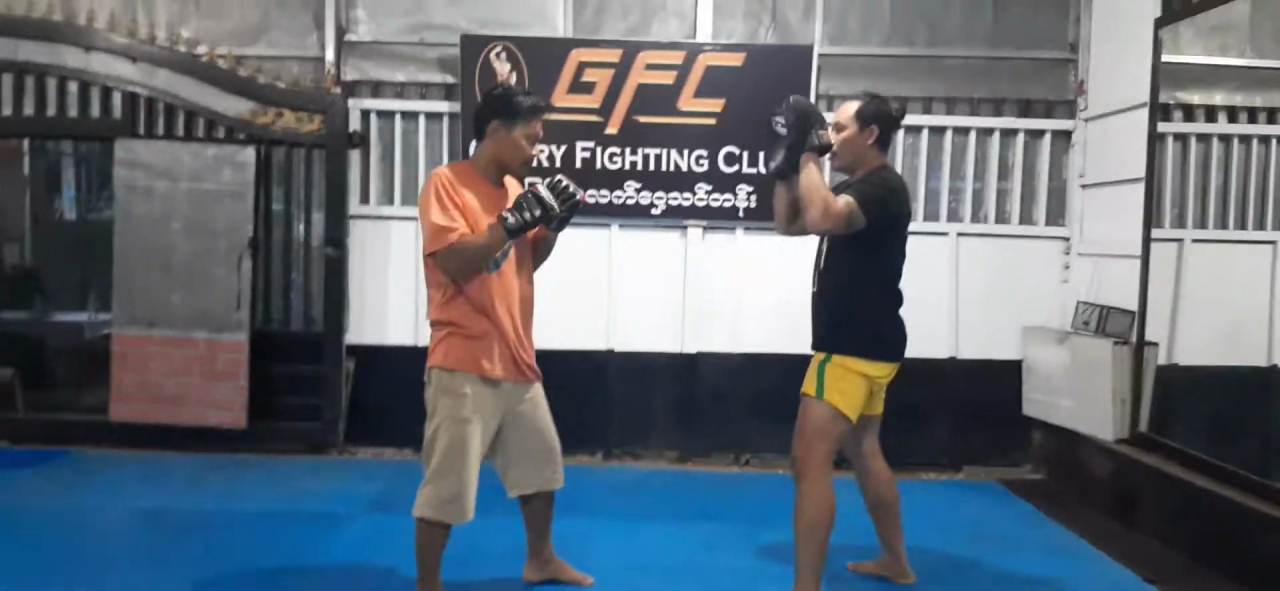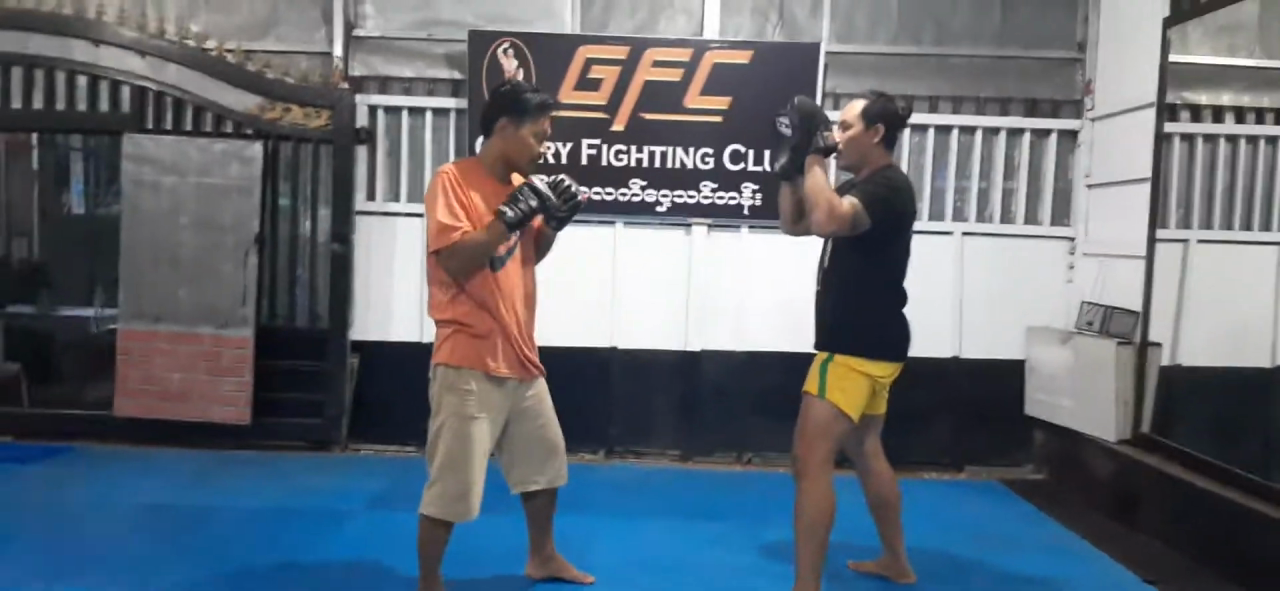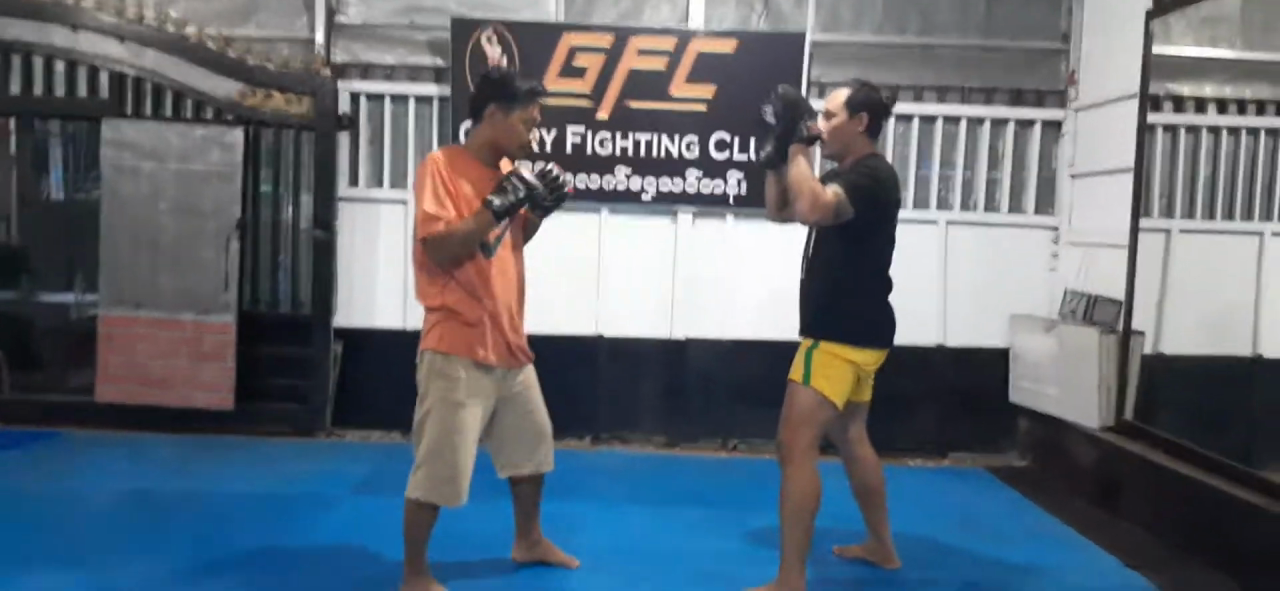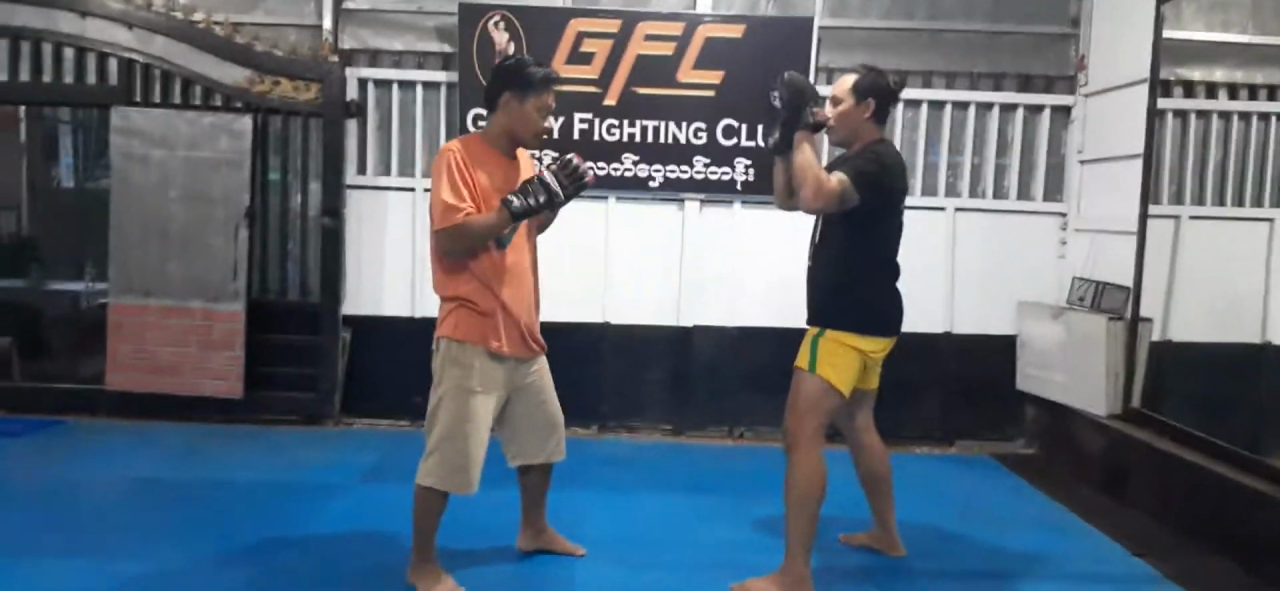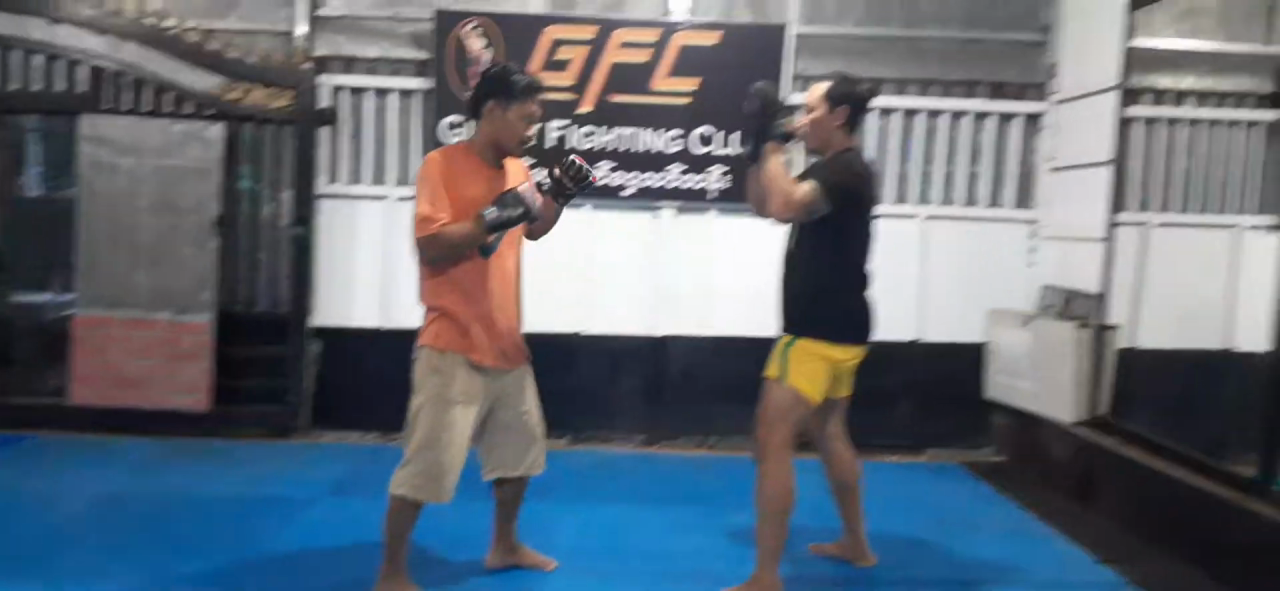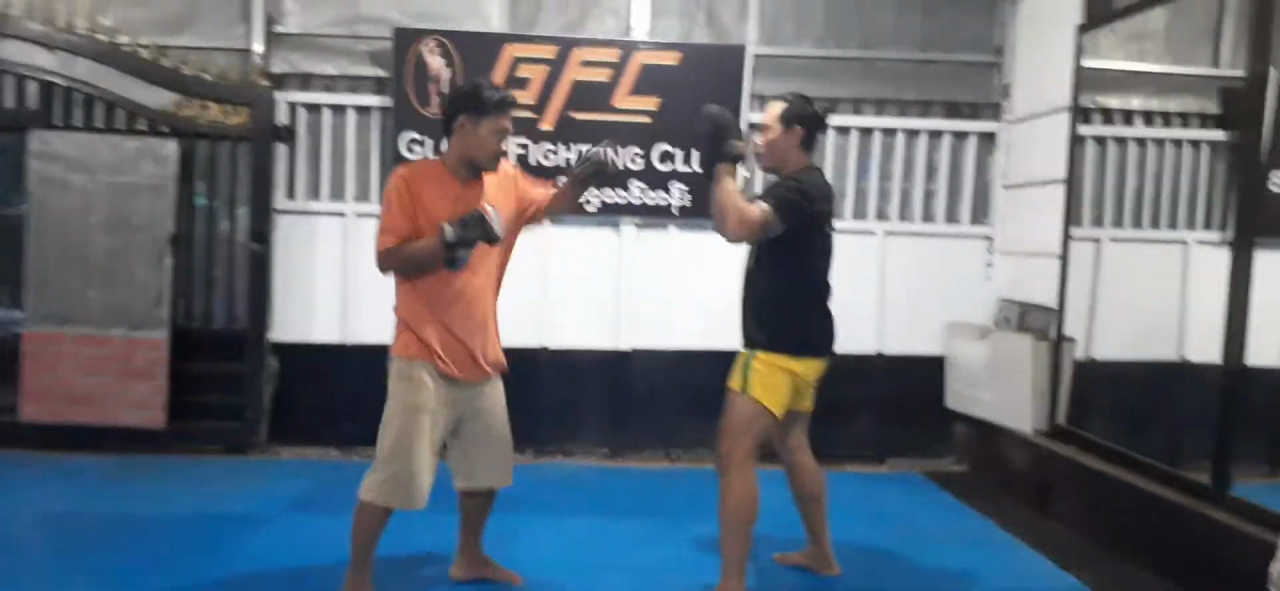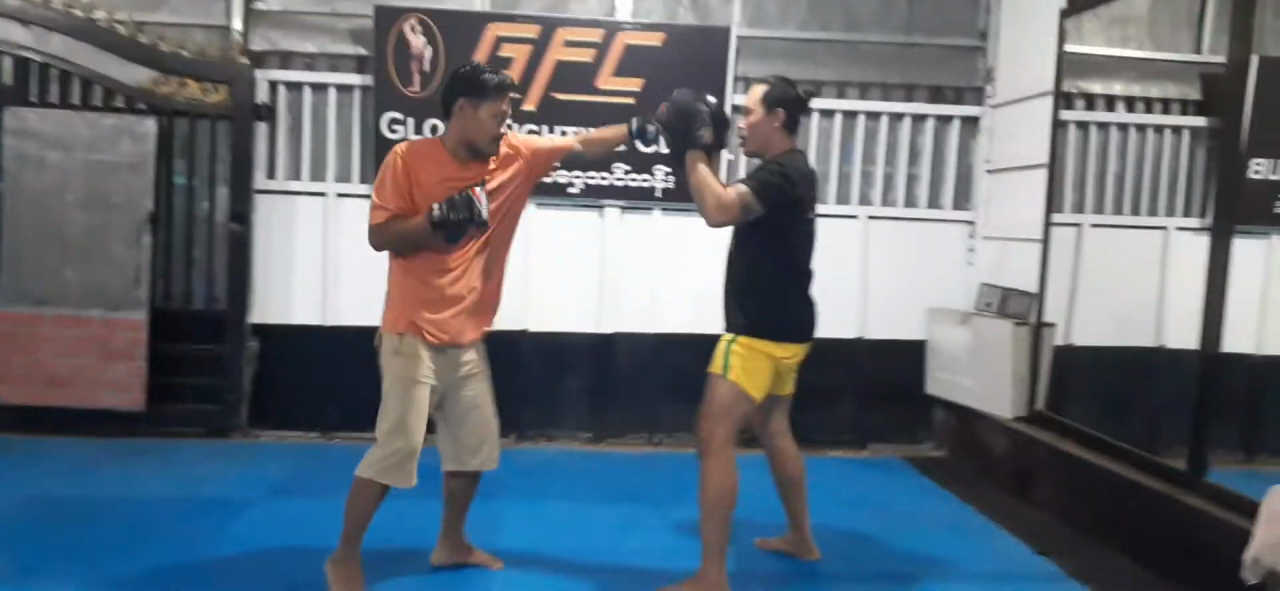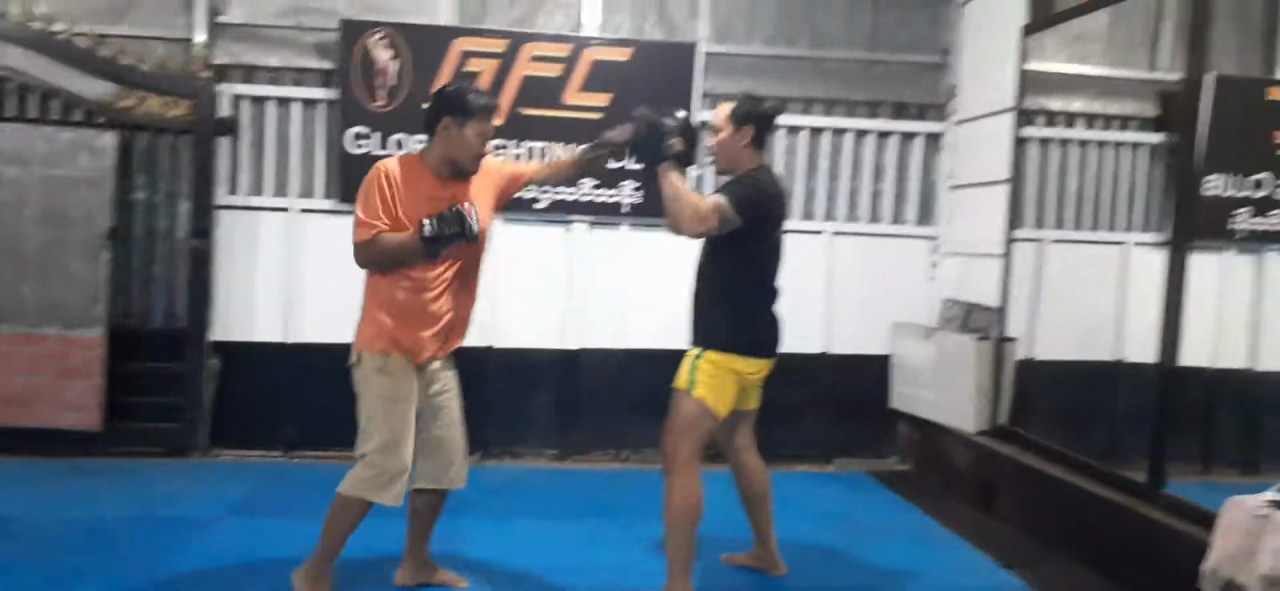
dt=0.1s
person 1, frame 1
left shoulder: (514, 187)
right shoulder: (446, 182)
right elbow: (454, 263)
left wrist: (553, 223)
right wrist: (513, 220)
left hip: (517, 361)
right hip: (464, 365)
left knee: (541, 464)
right knee: (447, 482)
person 1, frame 2
left shoulder: (518, 183)
right shoulder: (451, 180)
right elbow: (455, 261)
left wrist: (553, 220)
right wrist: (511, 214)
left hip: (520, 358)
right hip: (469, 363)
left knee: (544, 460)
right knee: (453, 480)
person 1, frame 3
left shoulder: (506, 170)
right shoulder: (440, 166)
right elbow: (436, 250)
left wrist: (539, 203)
right wrist: (499, 205)
left hip: (509, 343)
right hip: (456, 349)
left knee: (532, 444)
right knee: (440, 465)
left ankle: (529, 539)
person 1, frame 4
left shoulder: (523, 159)
right shoulder: (457, 156)
right elbow: (453, 242)
left wrist: (557, 196)
right wrist: (518, 203)
left hip: (522, 333)
right hip: (471, 337)
left knee: (543, 435)
right knee: (452, 453)
left ankle: (534, 529)
person 1, frame 5
left shoulder: (516, 169)
right shoulder: (443, 165)
left elbow: (535, 228)
right elbow: (431, 251)
left wrist: (562, 192)
right wrist: (492, 218)
left hip: (506, 345)
right hip: (450, 348)
left knee: (521, 447)
right knee: (430, 463)
left ankle: (505, 544)
person 1, frame 6
left shoulder: (504, 179)
right shoulder: (411, 180)
left elbow: (549, 204)
right elbow: (390, 259)
left wrist: (581, 178)
right wrist: (454, 235)
left hip: (481, 356)
right hip: (424, 357)
left knee: (490, 462)
right knee: (398, 468)
person 1, frame 7
left shoulder: (517, 153)
right shoulder: (407, 158)
left elbow: (579, 144)
right elbow: (381, 236)
left wrist: (637, 128)
right wrist: (443, 217)
left hip: (466, 335)
right hip: (412, 332)
left knee: (475, 442)
right knee: (396, 447)
left ankle: (451, 543)
person 1, frame 8
left shoulder: (487, 175)
right shoulder: (389, 174)
left elbow: (544, 171)
right elbow: (367, 253)
left wrist: (593, 154)
right wrist: (433, 230)
left hip: (437, 352)
right hip: (388, 348)
left knee: (444, 461)
right knee: (382, 464)
person 2, frame 1
left shoulder: (882, 188)
right shoulder: (856, 188)
left elbow: (820, 219)
right elbow: (790, 224)
left wrist: (809, 153)
right wrist: (786, 165)
left hip: (856, 349)
right hip: (863, 345)
left knee: (810, 460)
right knee: (863, 451)
person 2, frame 2
left shoulder: (887, 188)
right shoulder: (861, 187)
left elbow: (825, 221)
right elbow: (795, 224)
left wrist: (813, 155)
right wrist: (791, 166)
left hip: (859, 348)
right hip: (866, 345)
left knee: (811, 459)
right knee: (865, 450)
person 2, frame 3
left shoulder: (871, 175)
right shoulder: (846, 175)
left elbow: (811, 210)
right elbow: (781, 210)
left wrist: (798, 142)
right wrist: (778, 152)
left hip: (842, 335)
right hip: (854, 332)
left knee: (795, 445)
right knee: (850, 437)
right ankle: (881, 546)
person 2, frame 4
left shoulder: (877, 162)
right shoulder: (853, 162)
left elbow: (814, 197)
right elbow: (787, 198)
left wrist: (801, 130)
right wrist: (785, 142)
left hip: (850, 323)
right hip: (859, 320)
left knee: (801, 434)
right knee: (857, 425)
right ankle: (887, 534)
person 2, frame 5
left shoulder: (844, 170)
right shoulder: (834, 169)
left elbow: (783, 206)
right elbow: (765, 204)
left wrist: (770, 140)
right wrist: (762, 148)
left hip: (821, 333)
right hip: (835, 329)
left knee: (771, 442)
right knee: (828, 434)
right ankle: (855, 544)
person 2, frame 6
left shoulder: (801, 189)
right shoulder: (792, 187)
left elbow: (739, 227)
right elbow: (730, 225)
left wrist: (724, 161)
right wrist: (721, 167)
left hip: (782, 346)
right hip: (797, 342)
left knee: (734, 454)
right knee: (792, 445)
person 2, frame 7
left shoulder: (784, 173)
right shoulder: (779, 172)
left elbow: (717, 210)
right elbow: (719, 208)
left wrist: (692, 148)
right wrist: (704, 149)
left hip: (764, 330)
right hip: (777, 327)
left knee: (714, 438)
right knee: (773, 431)
right ankle: (800, 539)
person 2, frame 8
left shoulder: (756, 188)
right shoulder: (745, 187)
left elbow: (694, 220)
right elbow: (682, 222)
left wrist: (666, 161)
right wrist: (673, 165)
left hip: (728, 345)
right hip: (744, 342)
left knee: (679, 452)
right knee: (738, 445)
